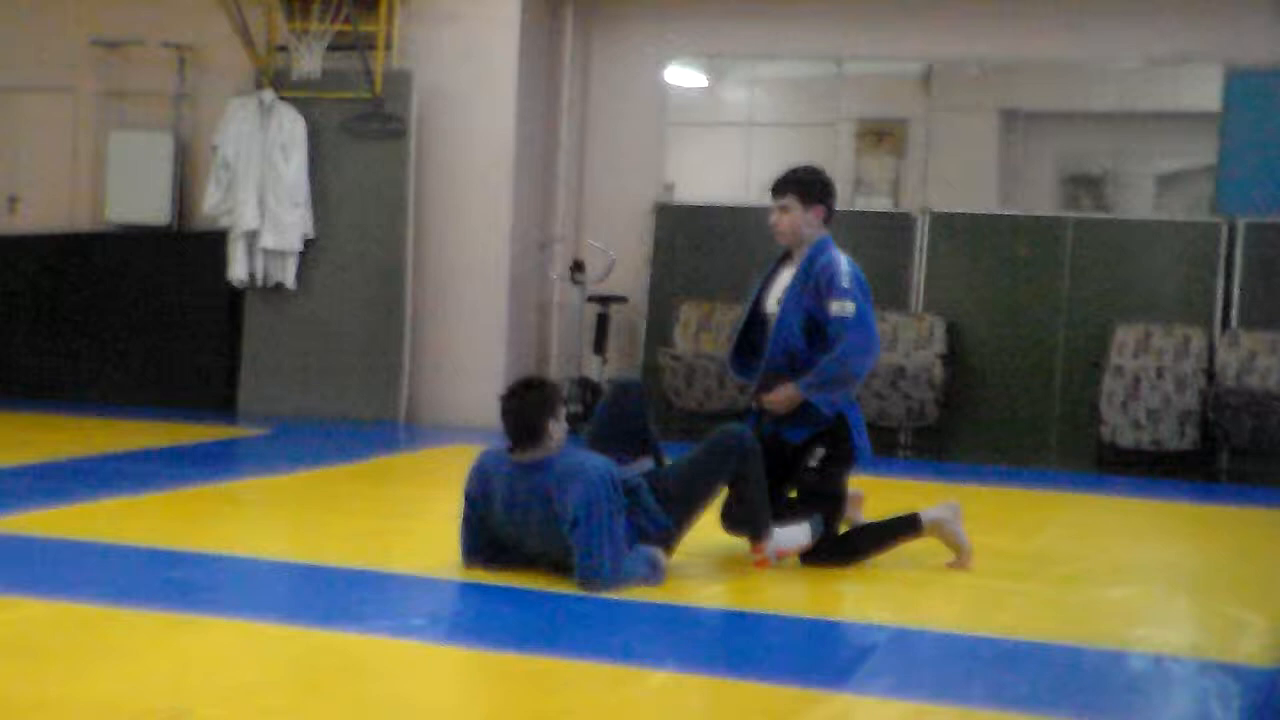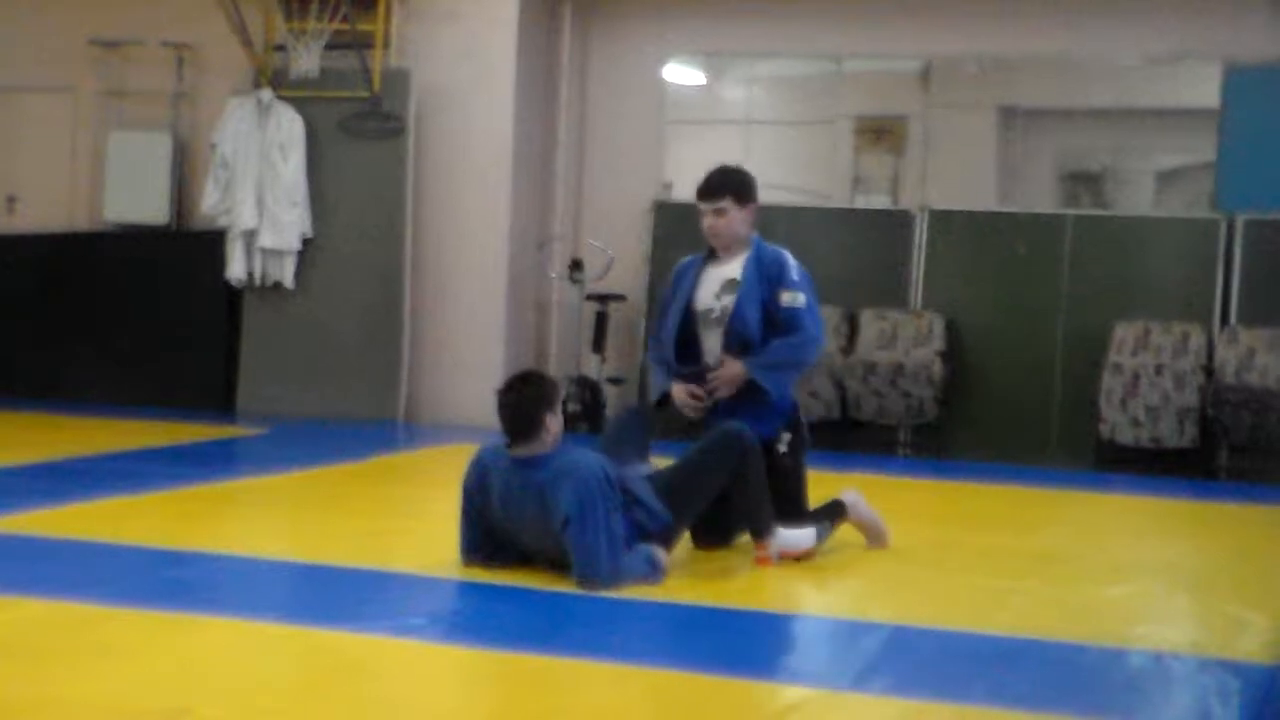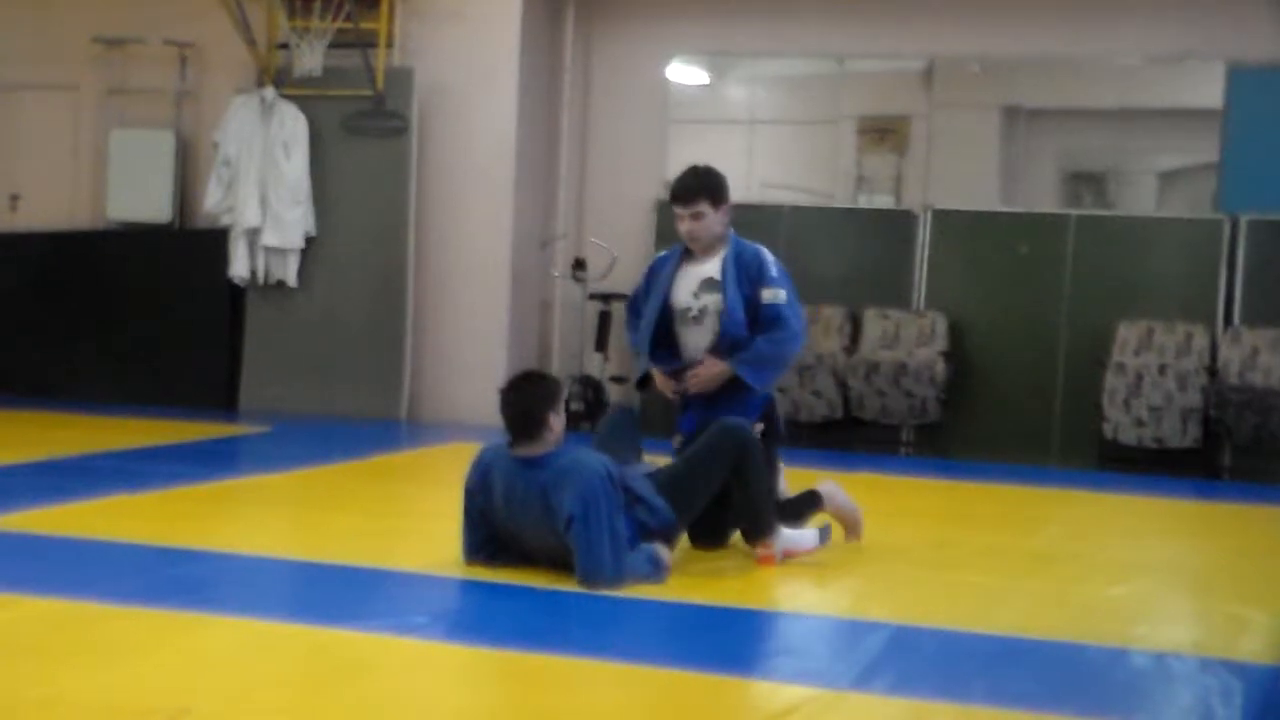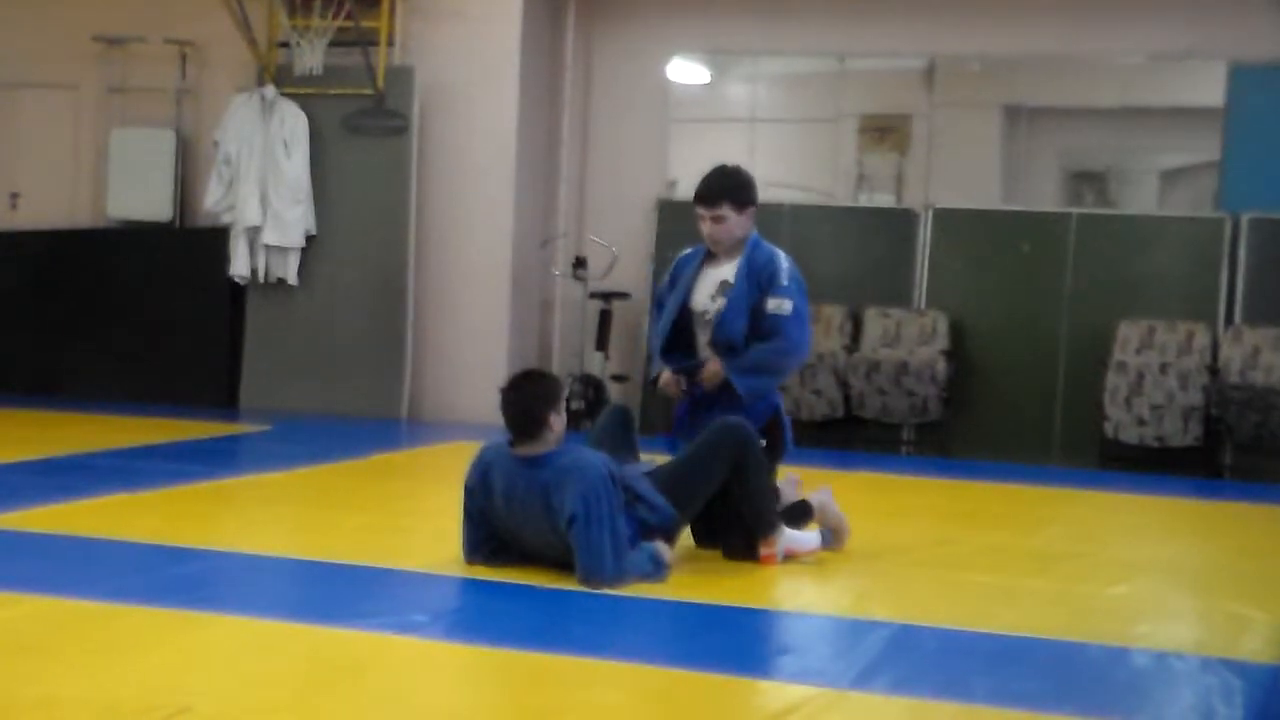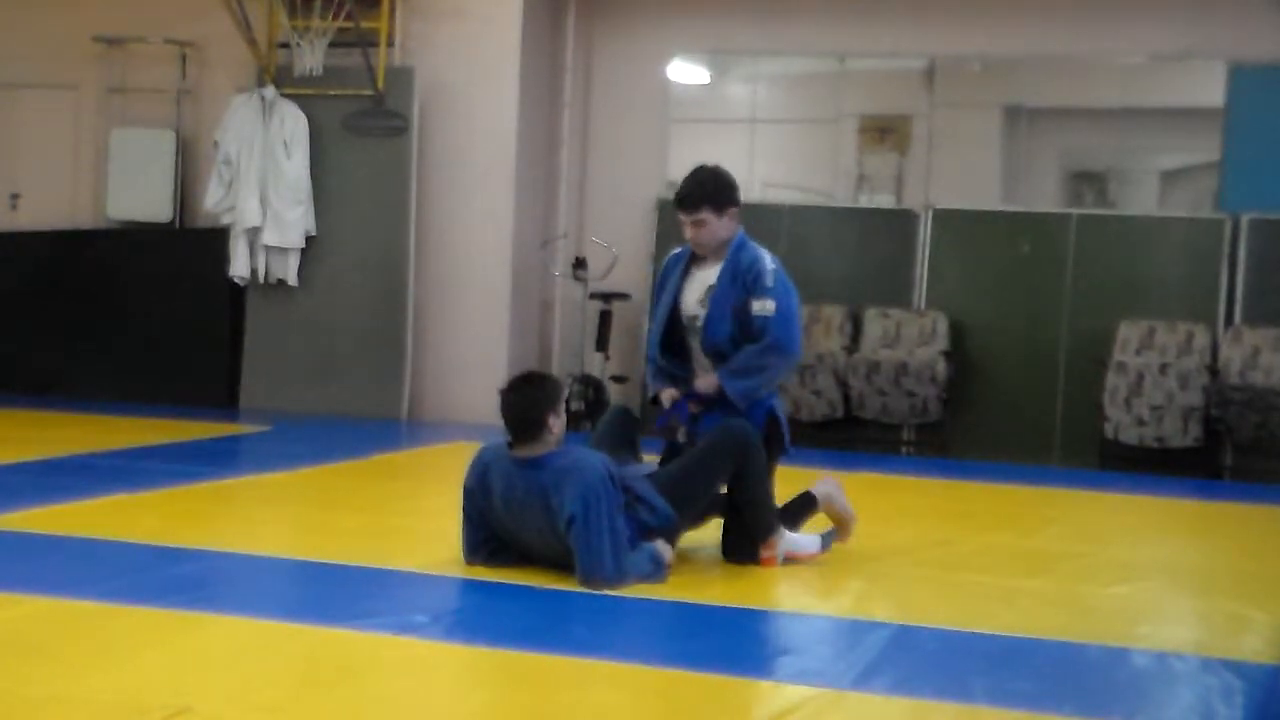
dt=0.5s
person 1, frame 1
left shoulder: (486, 467)
right shoulder: (584, 476)
left elbow: (477, 554)
right elbow: (601, 574)
left wrist: (543, 549)
right wrist: (650, 563)
right hip: (642, 524)
left knee: (627, 393)
right knee: (735, 441)
left ankle: (647, 469)
right ankle: (765, 540)
person 1, frame 2
left shoulder: (483, 465)
right shoulder: (578, 475)
left elbow: (476, 553)
right elbow: (600, 573)
left wrist: (536, 550)
right wrist: (649, 561)
right hip: (640, 527)
left knee: (634, 420)
right knee: (735, 439)
right ankle: (770, 540)
person 1, frame 3
left shoulder: (485, 465)
right shoulder: (583, 473)
left elbow: (478, 551)
right elbow: (602, 572)
left wrist: (537, 546)
right wrist: (651, 560)
right hip: (643, 523)
left knee: (624, 416)
right knee: (734, 435)
right ankle: (771, 539)
person 1, frame 4
left shoulder: (486, 464)
right shoulder: (584, 473)
left elbow: (479, 551)
right elbow: (604, 571)
left wrist: (545, 548)
right wrist: (655, 558)
left hip: (584, 518)
right hip: (642, 523)
left knee: (617, 415)
right knee: (734, 435)
right ankle: (773, 538)
person 1, frame 5
left shoulder: (484, 465)
right shoulder: (583, 475)
left elbow: (478, 551)
right elbow: (604, 572)
left wrist: (539, 548)
right wrist: (655, 557)
left hip: (569, 531)
right hip: (639, 526)
left knee: (621, 417)
right knee: (737, 437)
right ankle: (772, 541)
person 2, frame 1
left shoulder: (835, 269)
right shoulder: (783, 268)
left elbow: (858, 348)
left wrist: (801, 392)
right wrist: (762, 387)
left hip: (822, 424)
right hip: (779, 422)
left knee: (821, 552)
left ankle: (931, 522)
right ankle: (840, 505)
person 2, frame 2
left shoulder: (777, 265)
right shoulder: (689, 271)
left elbow: (806, 339)
right elbow: (662, 338)
left wrist: (747, 370)
right wrist: (671, 385)
left hip: (769, 418)
right hip: (714, 419)
right knee: (707, 536)
person 2, frame 3
left shoulder: (755, 260)
right shoulder: (663, 266)
left elbow: (788, 333)
right elbow: (638, 319)
left wrist: (728, 368)
right wrist: (652, 366)
left hip: (747, 408)
right hip: (694, 411)
right knee: (706, 535)
left ankle: (824, 498)
person 2, frame 4
left shoulder: (772, 267)
right shoulder: (688, 263)
left elbow: (790, 343)
right elbow: (661, 315)
left wrist: (727, 370)
right wrist: (665, 368)
left hip: (751, 415)
right hip: (697, 406)
right knee: (707, 531)
left ankle: (812, 509)
person 2, frame 5
left shoulder: (759, 269)
right shoulder: (676, 266)
left elbow: (781, 345)
right elbow: (661, 337)
left wrist: (722, 380)
right wrist: (663, 384)
left hip: (747, 416)
right hip: (696, 413)
